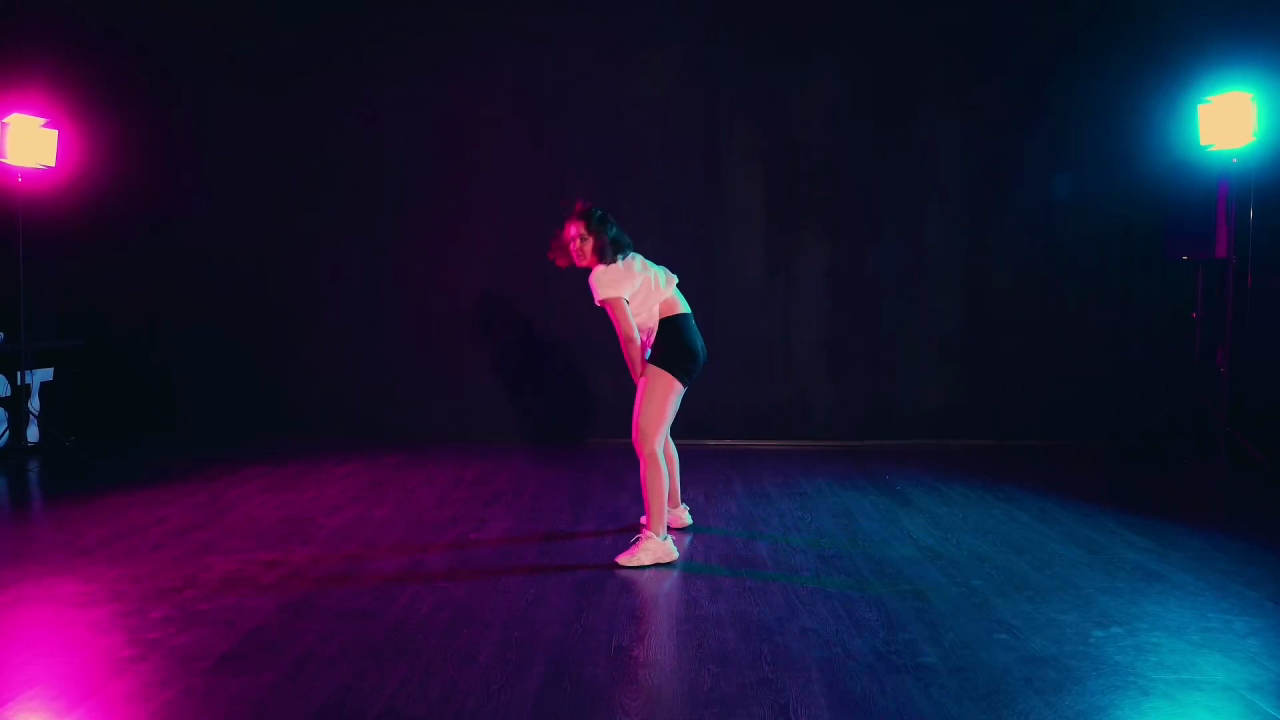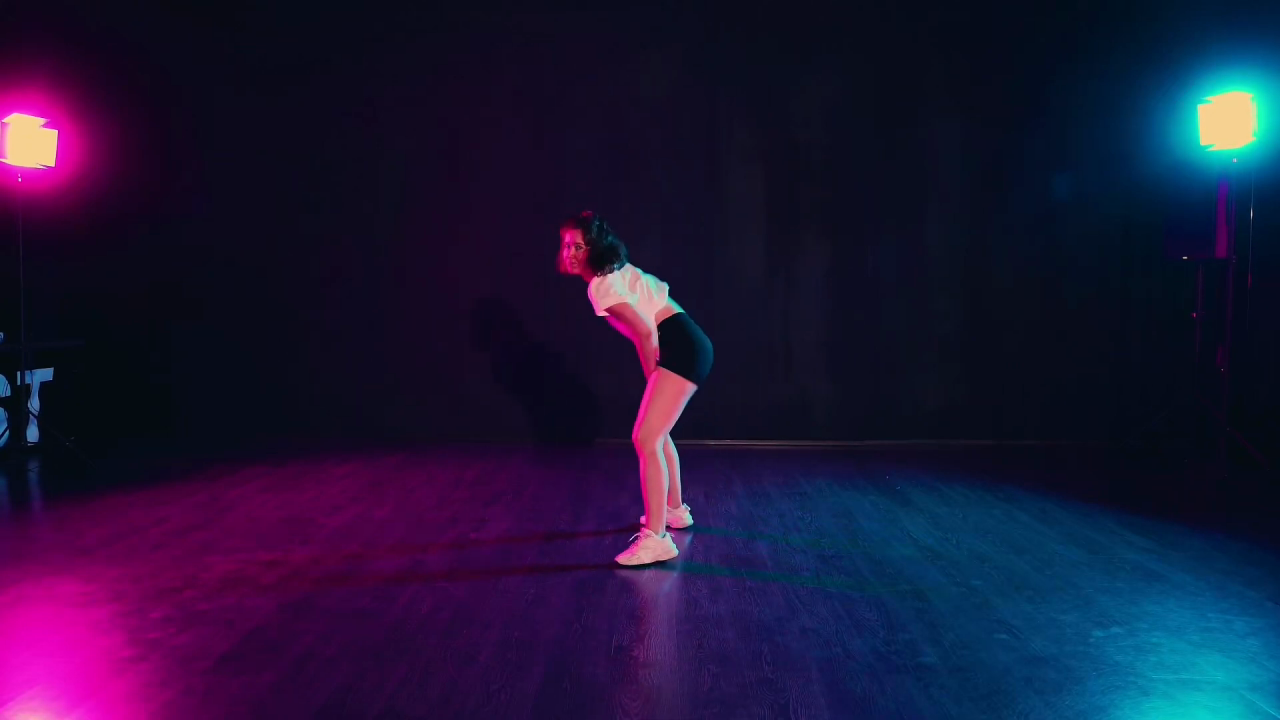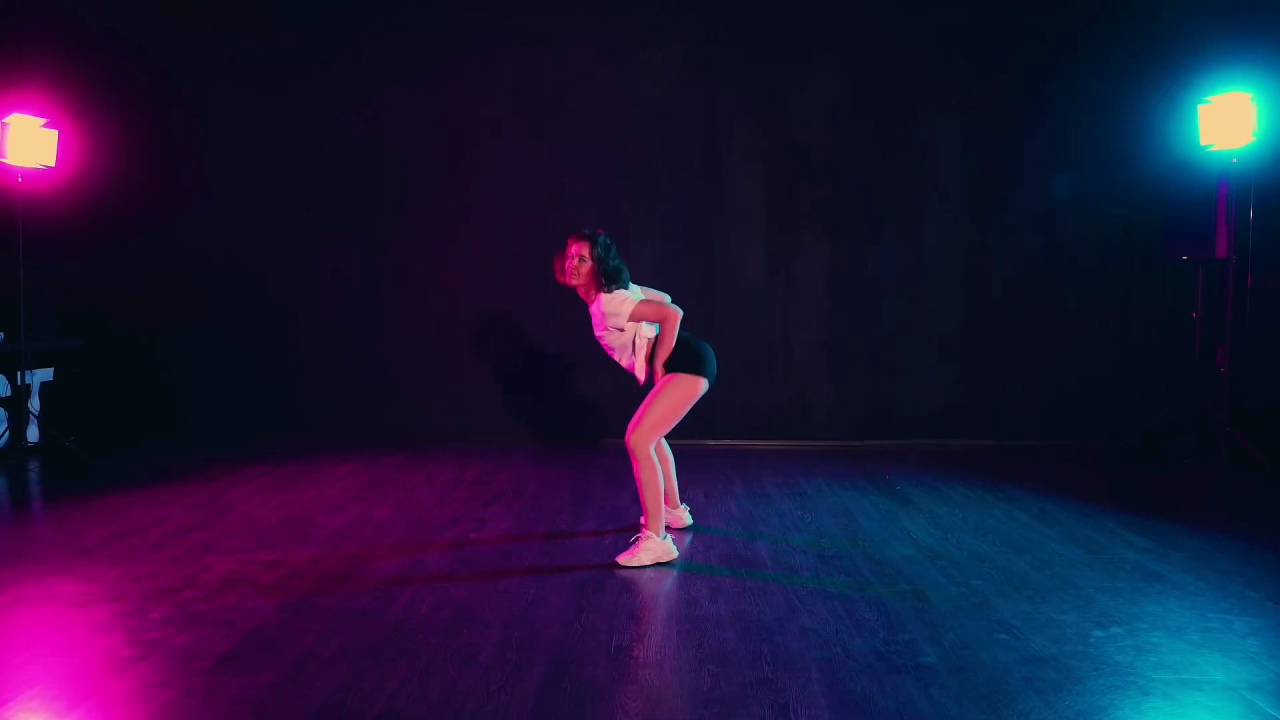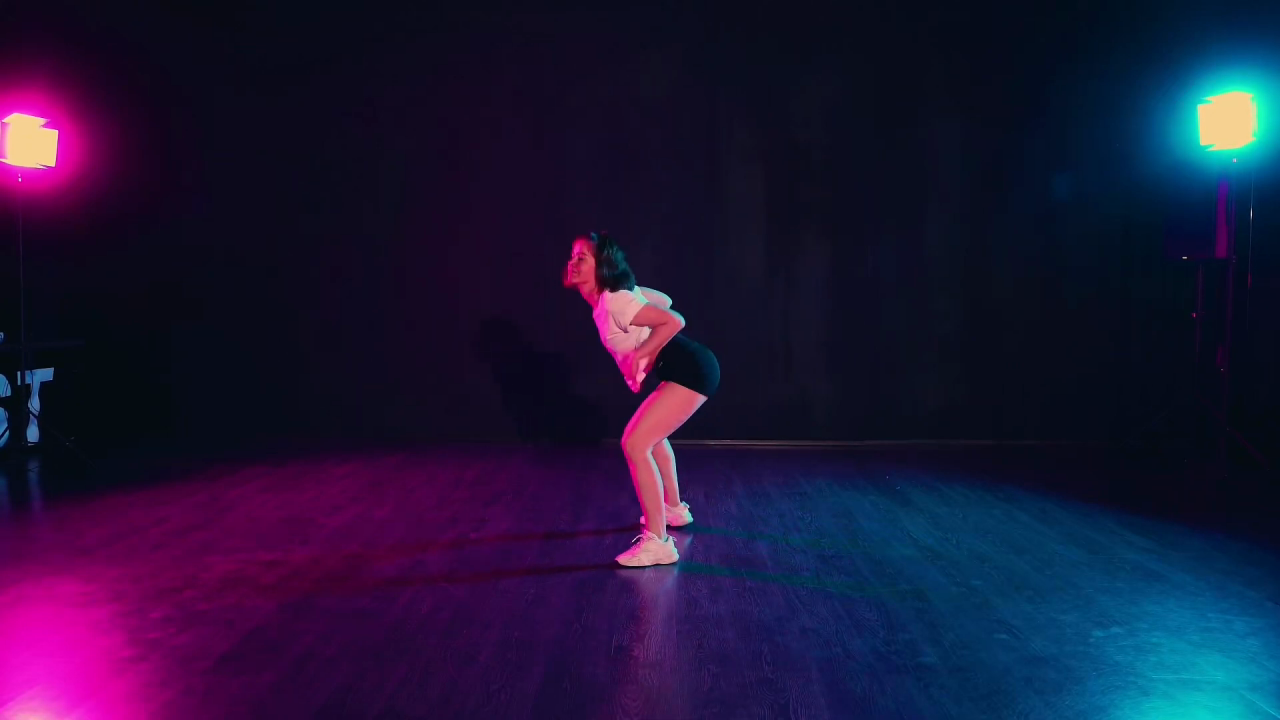
dt=0.1s
person 1, frame 1
left shoulder: (601, 277)
right shoulder: (627, 260)
left elbow: (628, 334)
right elbow: (666, 284)
left wrist: (637, 370)
left hip: (675, 346)
right hip: (683, 341)
left knee: (645, 440)
right knee: (657, 434)
left ankle: (656, 540)
right ankle: (674, 510)
person 1, frame 2
left shoulder: (601, 288)
right shoulder: (613, 273)
left elbow: (643, 332)
right elbow: (655, 294)
left wrist: (650, 369)
left hip: (683, 350)
right hip: (682, 348)
left knee: (646, 439)
right knee: (655, 433)
left ankle: (655, 539)
right ankle: (674, 508)
person 1, frame 3
left shoulder: (610, 303)
right shoulder: (607, 296)
left elbow: (672, 313)
right elbow: (661, 303)
left wrist: (659, 363)
left hip: (688, 362)
right hip: (683, 360)
left knee: (637, 441)
right knee: (649, 434)
left ankle: (656, 541)
right ankle: (674, 509)
person 1, frame 4
left shoulder: (616, 303)
right shoulder: (605, 300)
left elbow: (674, 321)
right elbow: (661, 301)
left wrist: (638, 354)
left hip: (691, 371)
right hip: (682, 368)
left knee: (635, 445)
right knee: (647, 433)
left ankle: (657, 544)
right ankle: (673, 508)
